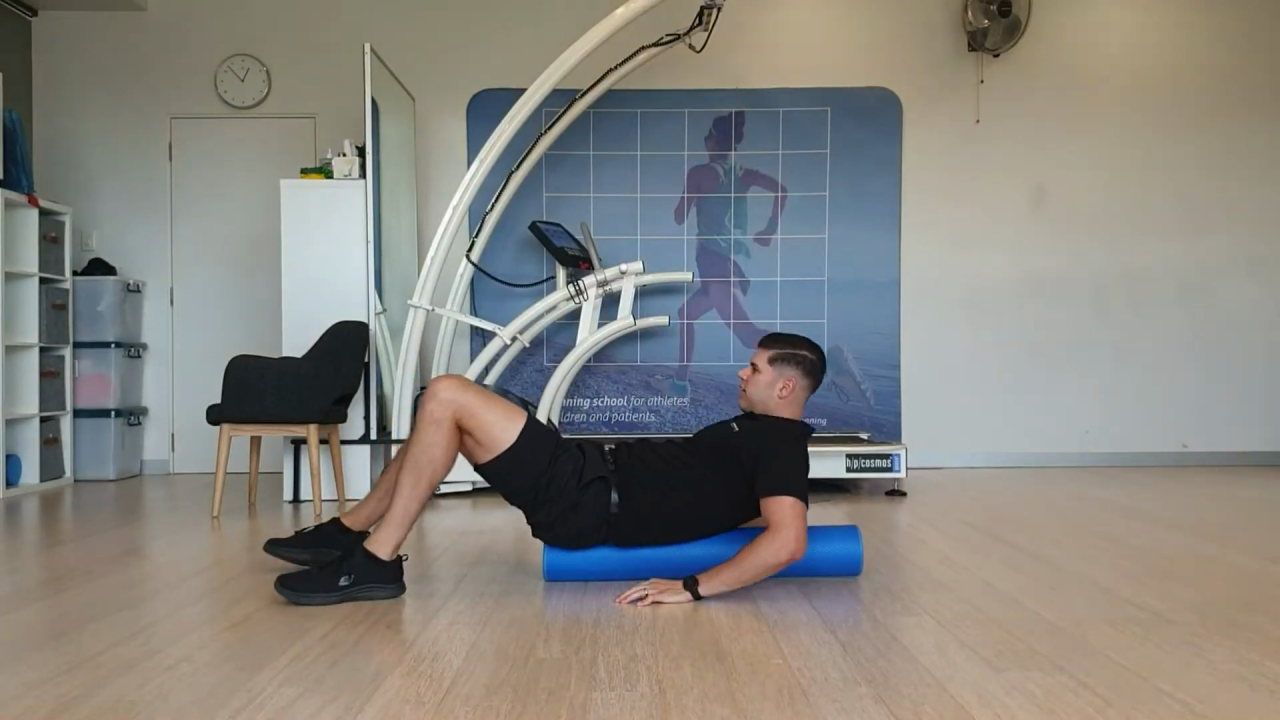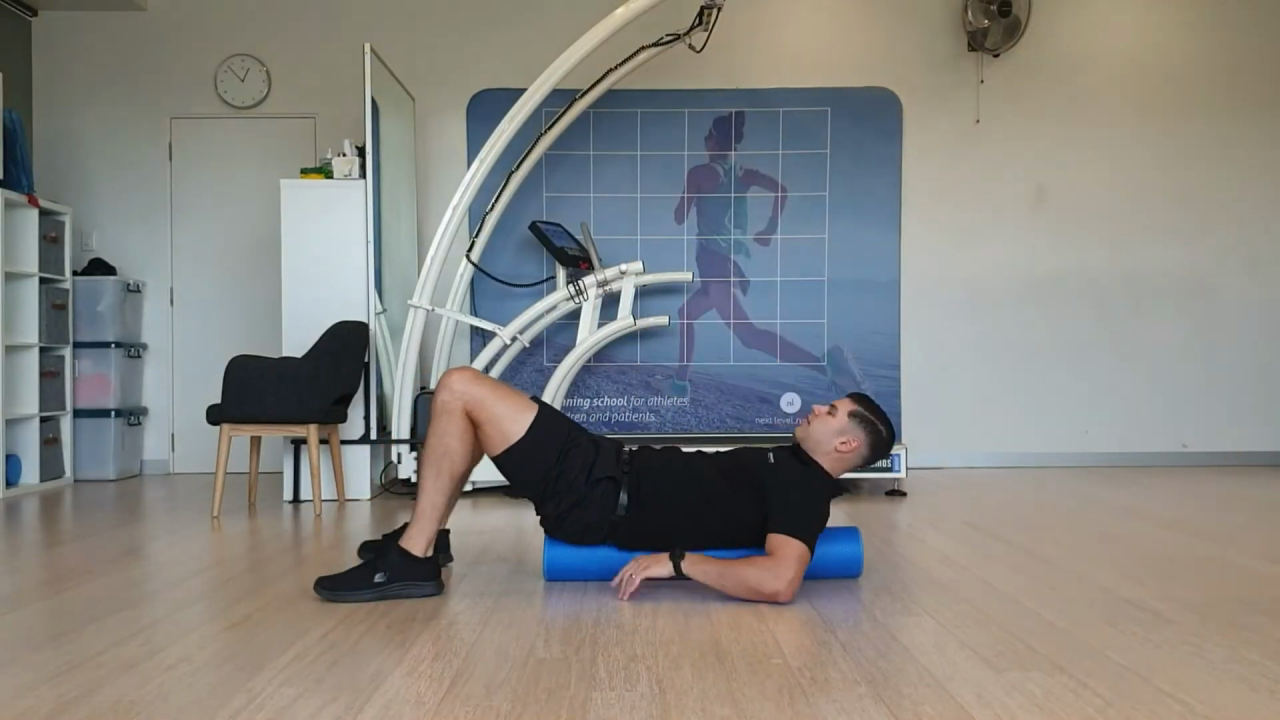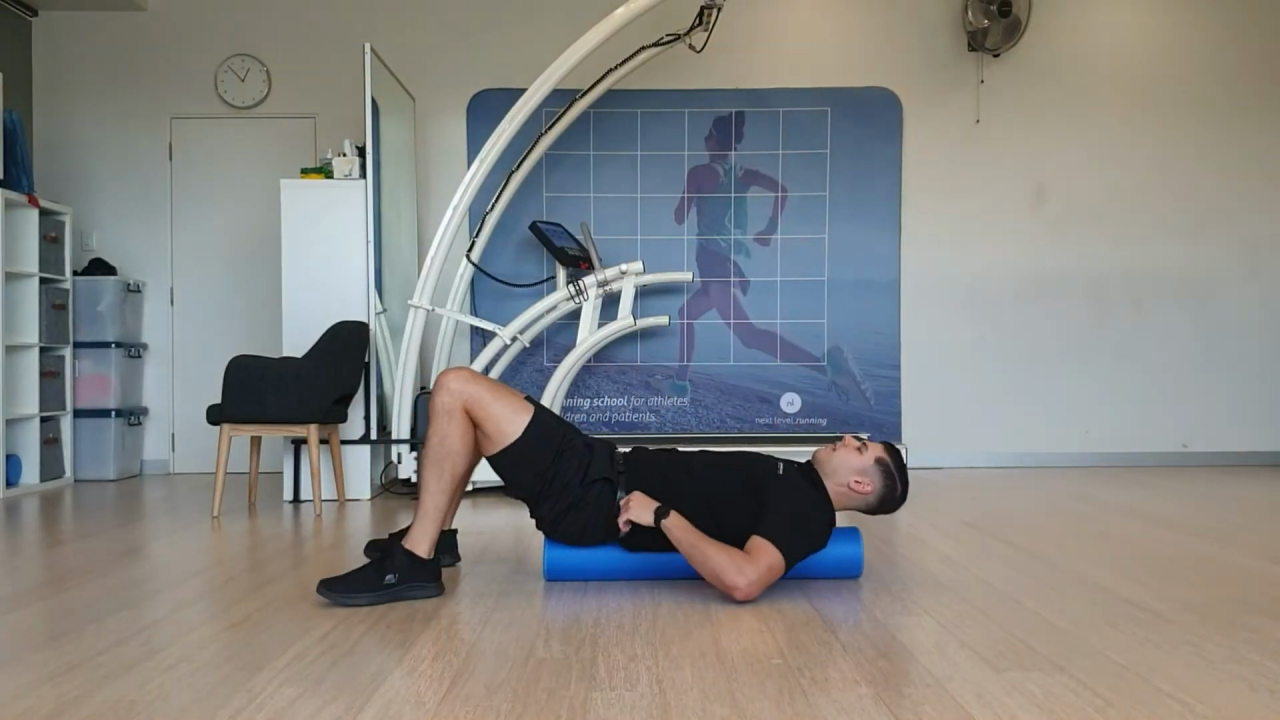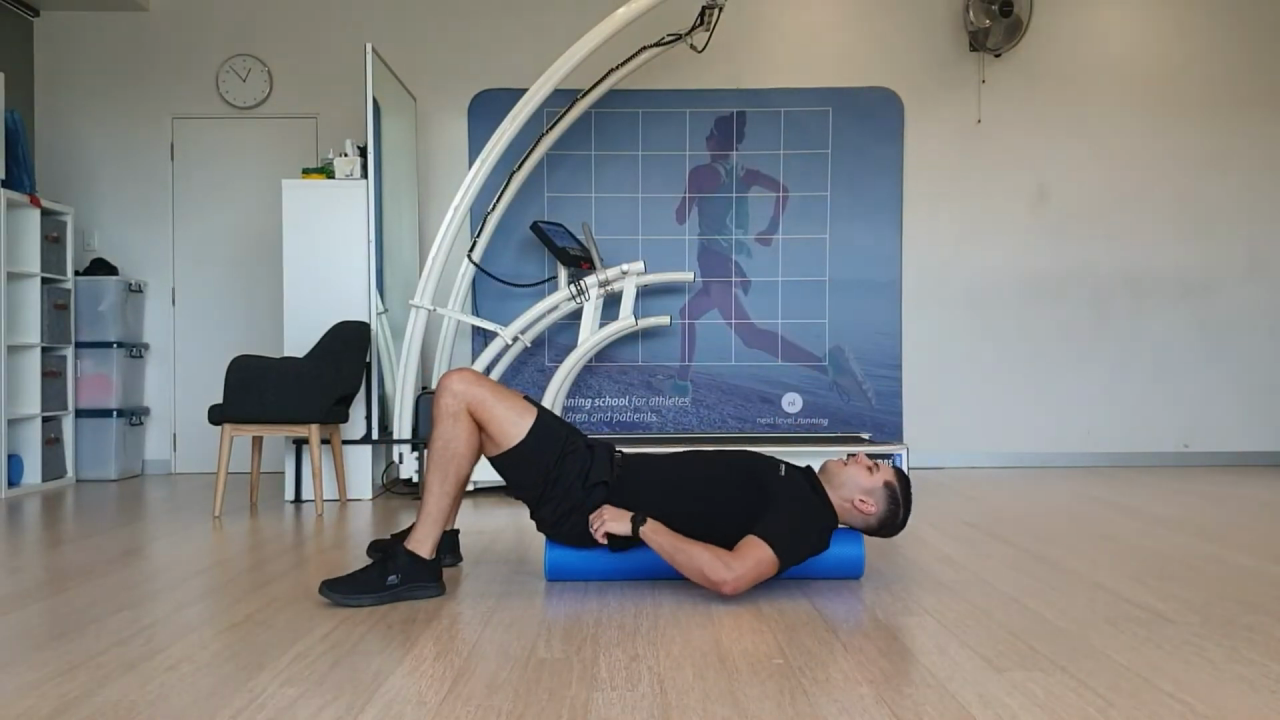
dt=0.4s
person 1, frame 1
left shoulder: (777, 446)
right shoulder: (763, 435)
left elbow: (787, 542)
left wrist: (690, 587)
left hip: (586, 504)
right hip: (593, 475)
left knee: (446, 397)
right knee: (447, 408)
left ankle: (375, 560)
right ankle: (350, 531)
person 1, frame 2
left shoulder: (804, 494)
right shoulder: (794, 469)
left elbow: (779, 581)
left wrist: (675, 562)
left hip: (597, 501)
right hip: (613, 470)
left knee: (458, 389)
right knee: (467, 393)
left ankle: (411, 559)
right ankle: (427, 535)
person 1, frame 3
left shoulder: (805, 512)
right shoulder: (796, 482)
left elbow: (743, 580)
left wrist: (661, 515)
left hip: (594, 500)
right hip: (609, 470)
left knee: (455, 389)
right knee: (464, 393)
left ankle: (412, 562)
right ankle: (433, 536)
person 1, frame 4
left shoulder: (806, 519)
right shoulder: (797, 486)
left elbow: (728, 575)
left wrist: (637, 522)
left hip: (589, 501)
right hip: (606, 471)
left knee: (459, 391)
right knee: (466, 393)
left ankle: (415, 564)
right ankle: (435, 536)
person 2, frame 1
left shoulder: (701, 173)
right shoulder: (744, 172)
left elbow: (680, 218)
right elbow: (779, 190)
left wrist: (688, 198)
right wrist: (770, 229)
left hip: (714, 260)
right hip: (734, 261)
left knee: (745, 331)
right knee: (688, 314)
right ankle: (681, 380)
person 2, frame 2
left shoulder: (699, 173)
right shoulder: (744, 173)
left elbow: (680, 218)
right elbow: (780, 190)
left wrist: (689, 194)
right wrist: (770, 229)
left hip: (715, 261)
right hip: (734, 260)
left knee: (748, 334)
right knee: (687, 314)
left ankle: (825, 365)
right ankle: (680, 381)
person 2, frame 3
left shoulder: (700, 173)
right shoulder: (744, 174)
left elbow: (680, 218)
right elbow: (781, 190)
left wrist: (687, 195)
right wrist: (770, 229)
left hip: (714, 260)
right hip: (735, 261)
left knee: (749, 334)
right knee: (686, 314)
left ankle: (826, 365)
right ankle: (681, 382)
person 2, frame 4
left shoulder: (701, 173)
right shoulder: (746, 174)
left elbow: (681, 218)
right elbow: (782, 191)
left wrist: (691, 196)
right wrist: (771, 230)
left hip: (715, 260)
right hip: (736, 260)
left knee: (749, 334)
right knee: (688, 314)
left ankle: (828, 365)
right ankle: (681, 382)
